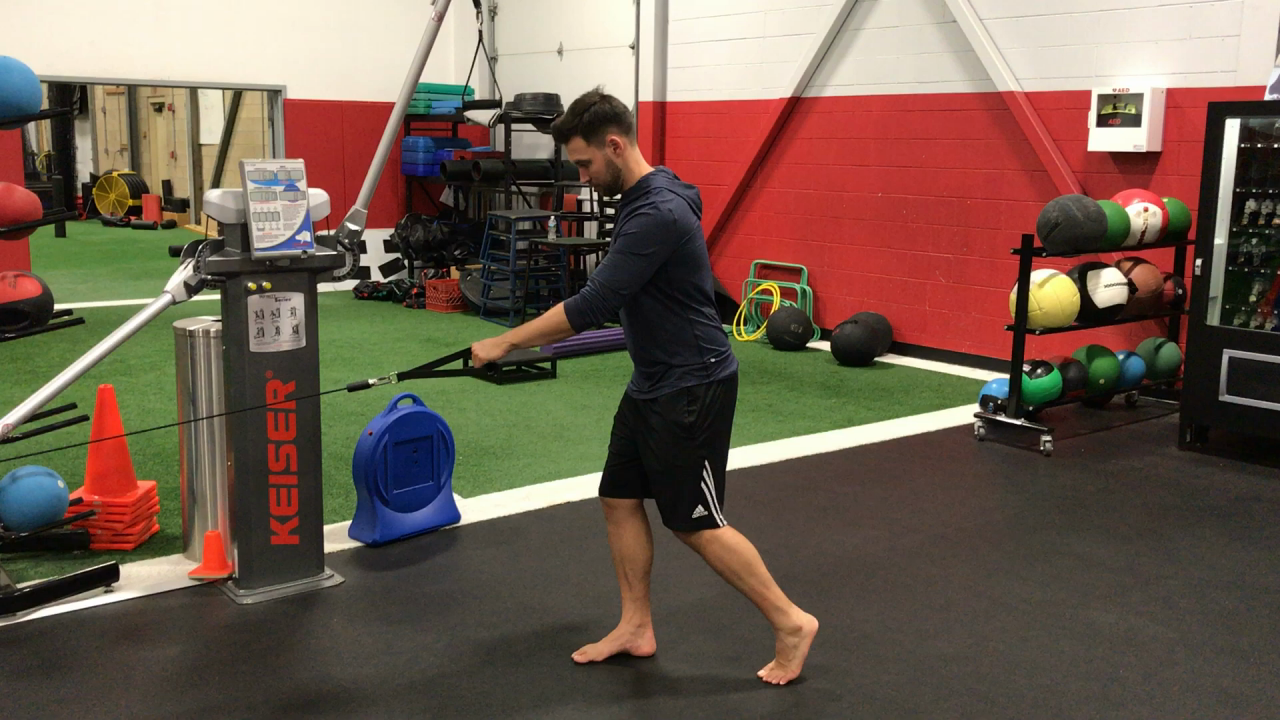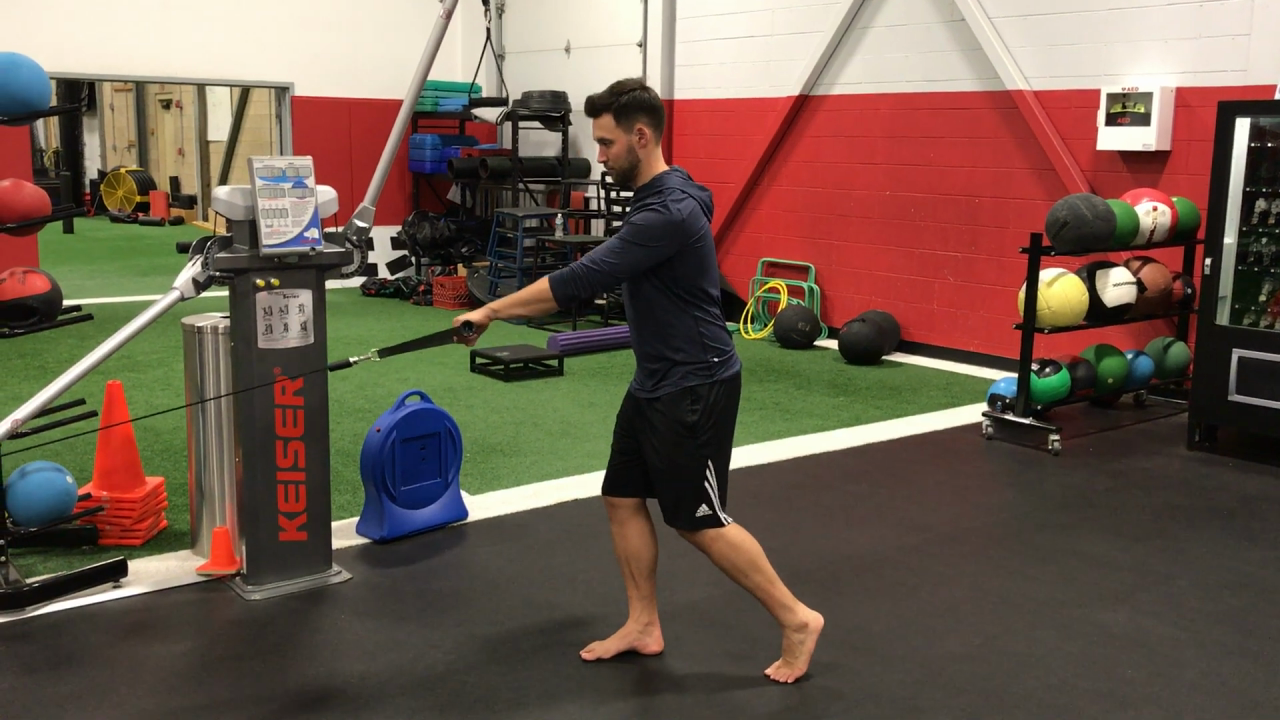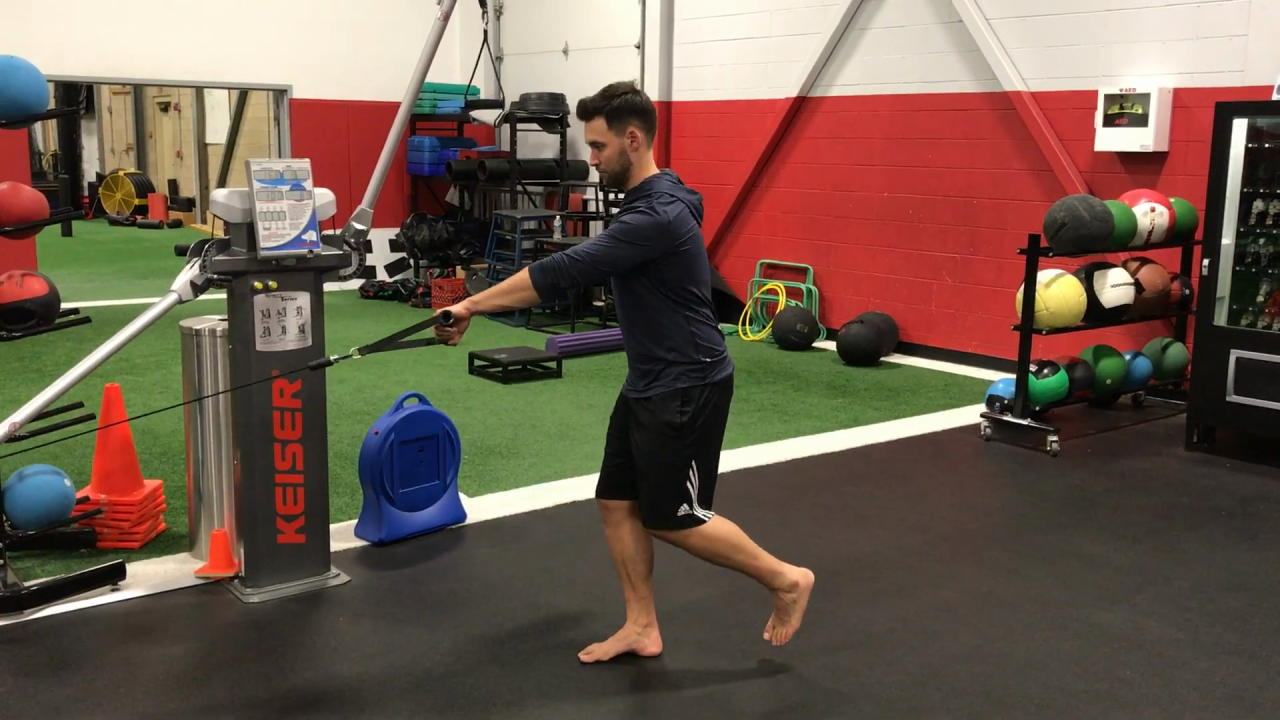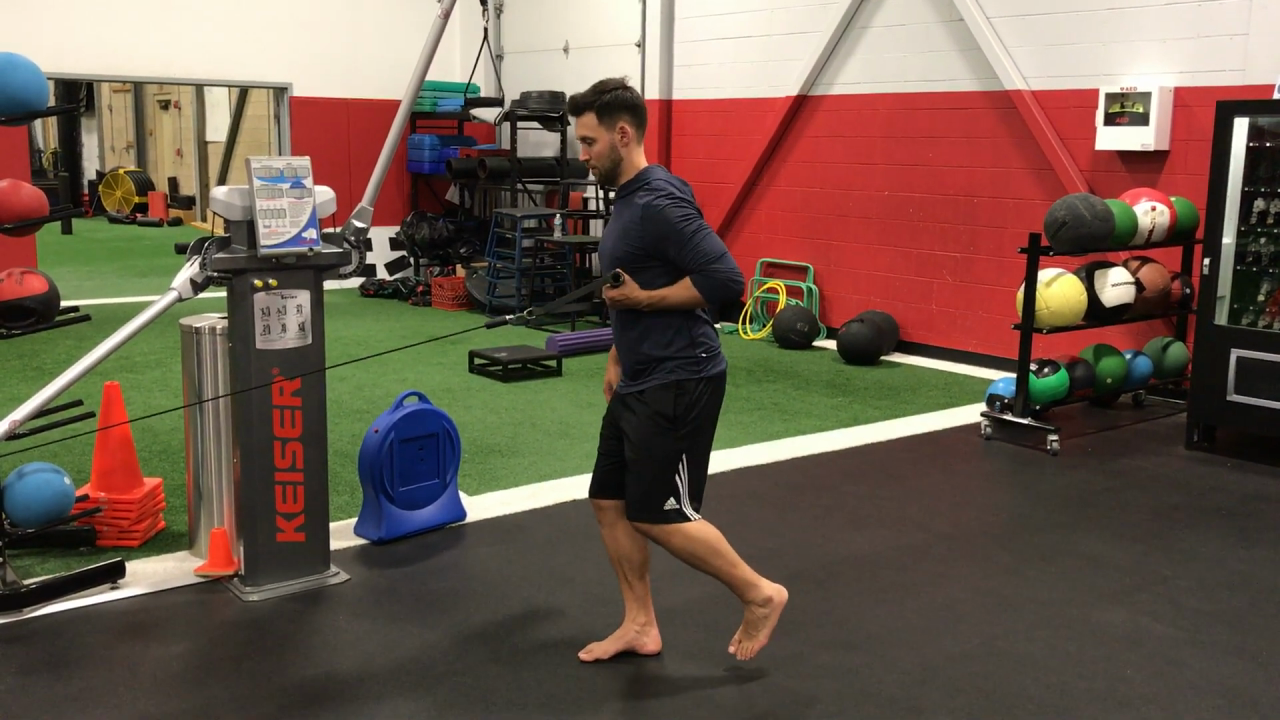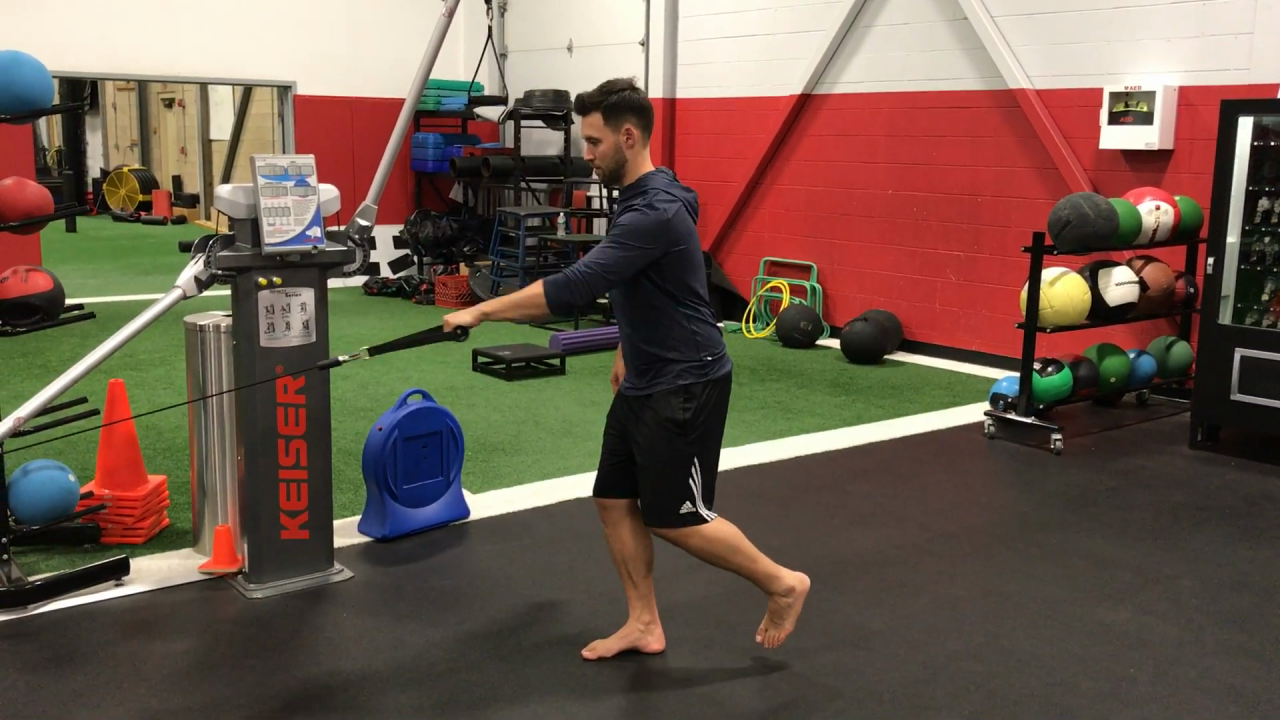
dt=1s
person 1, frame 1
left shoulder: (658, 213)
right shoulder: (641, 200)
left elbow: (593, 305)
left wrist: (505, 343)
left hip: (692, 386)
right hip: (653, 381)
left knee: (693, 522)
right knee: (619, 500)
left ankle: (790, 623)
right ankle: (635, 627)
person 1, frame 2
left shoulder: (668, 213)
right shoulder: (654, 200)
left elbow: (581, 280)
left wrist: (491, 311)
left hip: (696, 386)
right hip: (657, 381)
left knee: (698, 521)
right knee: (622, 499)
left ankle: (796, 621)
right ankle: (643, 626)
person 1, frame 3
left shoulder: (657, 215)
right shoulder: (648, 202)
left elbow: (564, 271)
left wrist: (470, 305)
left hip: (687, 388)
right hip: (650, 383)
left knee: (673, 520)
right knee: (617, 503)
left ankle: (786, 581)
right ankle: (642, 628)
person 1, frame 4
left shoulder: (660, 204)
right shoulder: (631, 199)
left elbow: (724, 281)
left wrist: (644, 299)
right wrist: (616, 357)
left hip: (679, 381)
right hip: (641, 379)
left knee: (659, 515)
right knee: (610, 502)
left ankle: (759, 595)
right ankle: (640, 626)
person 1, frame 5
left shoulder: (653, 212)
right shoulder: (639, 200)
left elbow: (574, 288)
left wrist: (480, 312)
right wrist: (625, 353)
left hip: (685, 386)
right hip: (646, 381)
left knee: (675, 519)
right knee: (615, 501)
left ankle: (782, 584)
right ankle: (644, 625)
